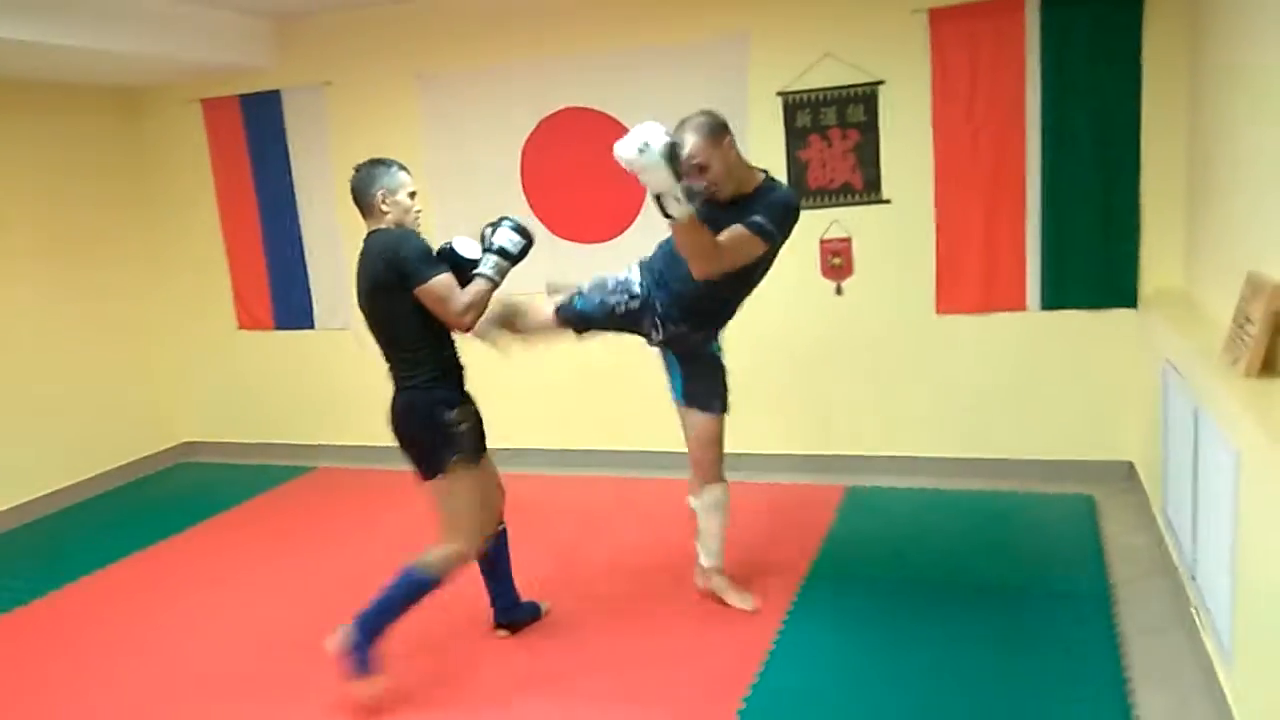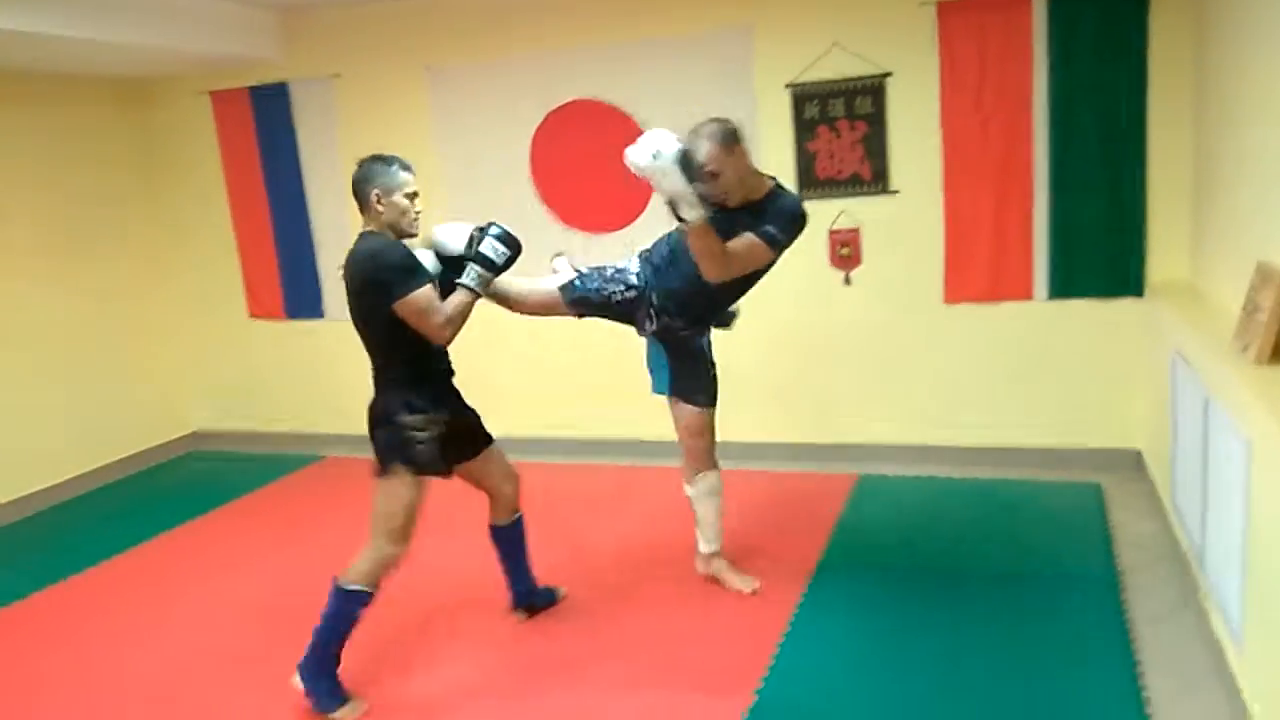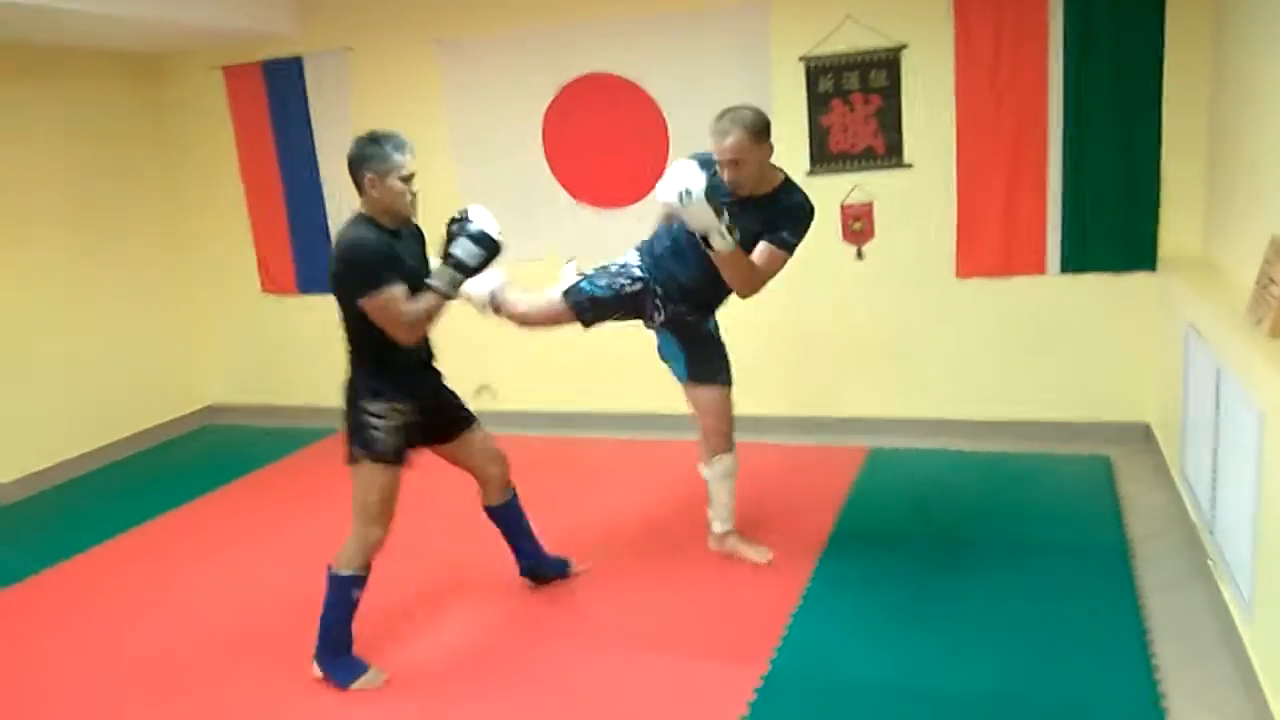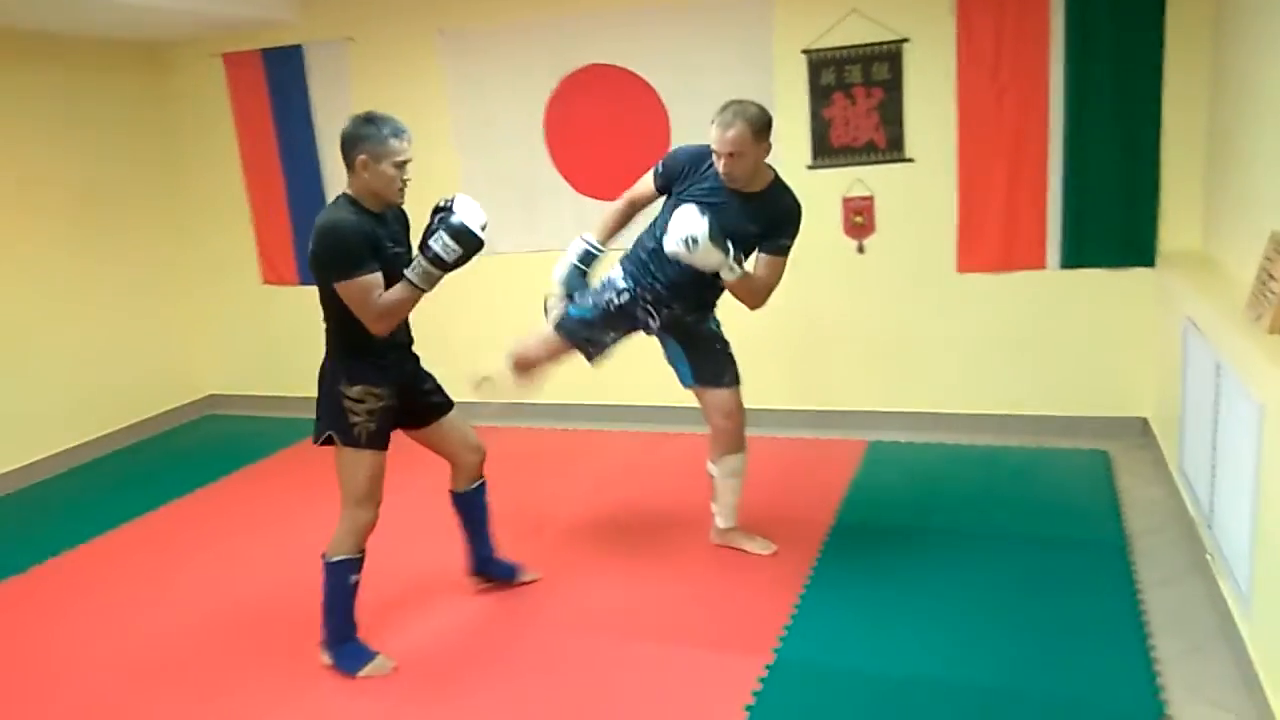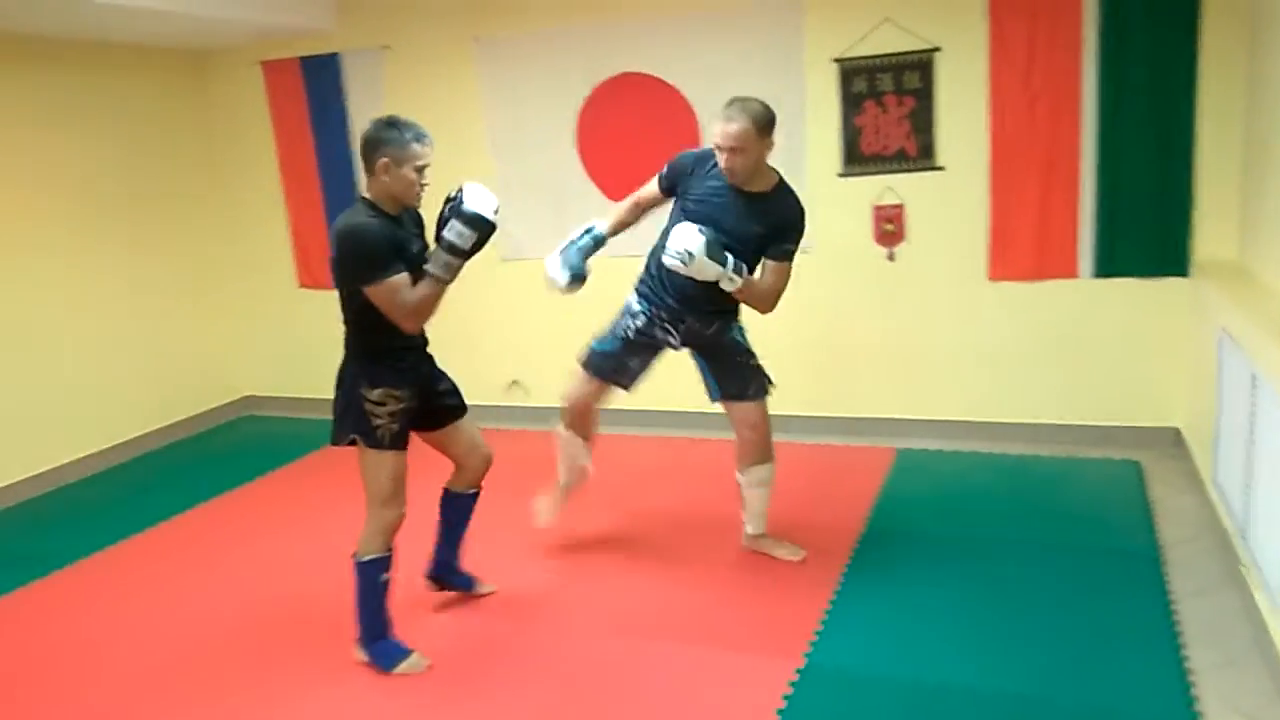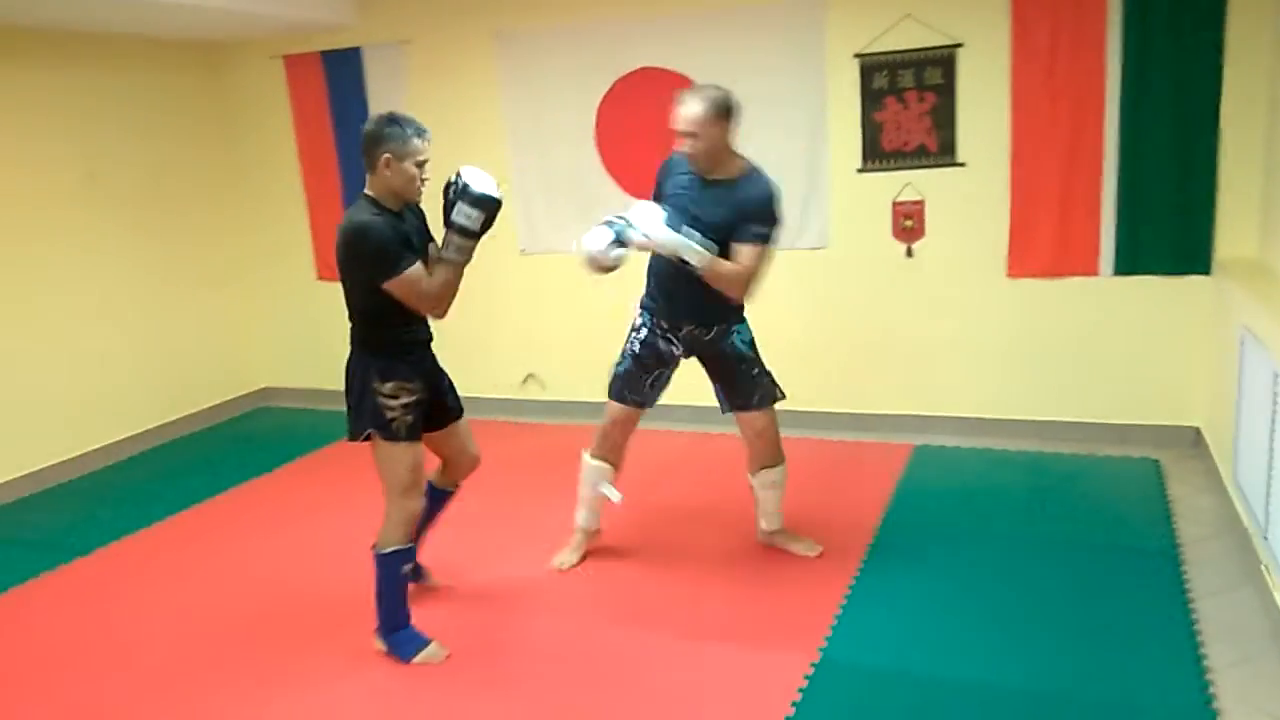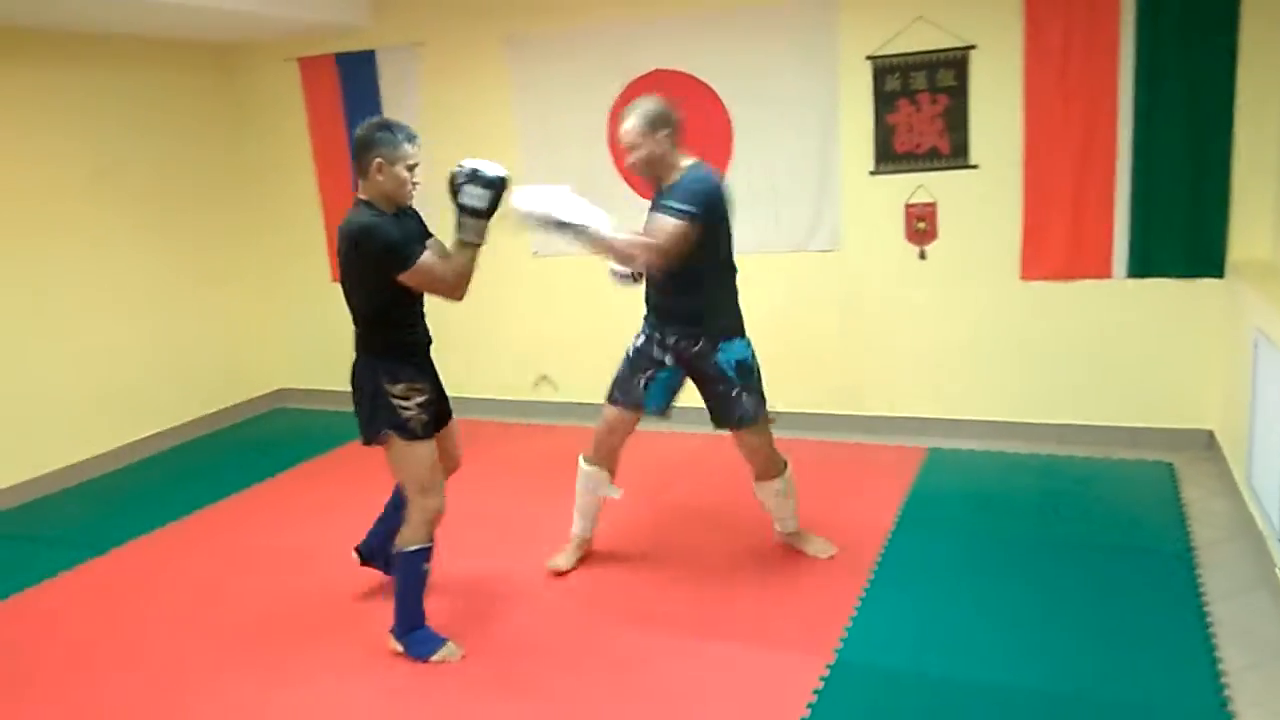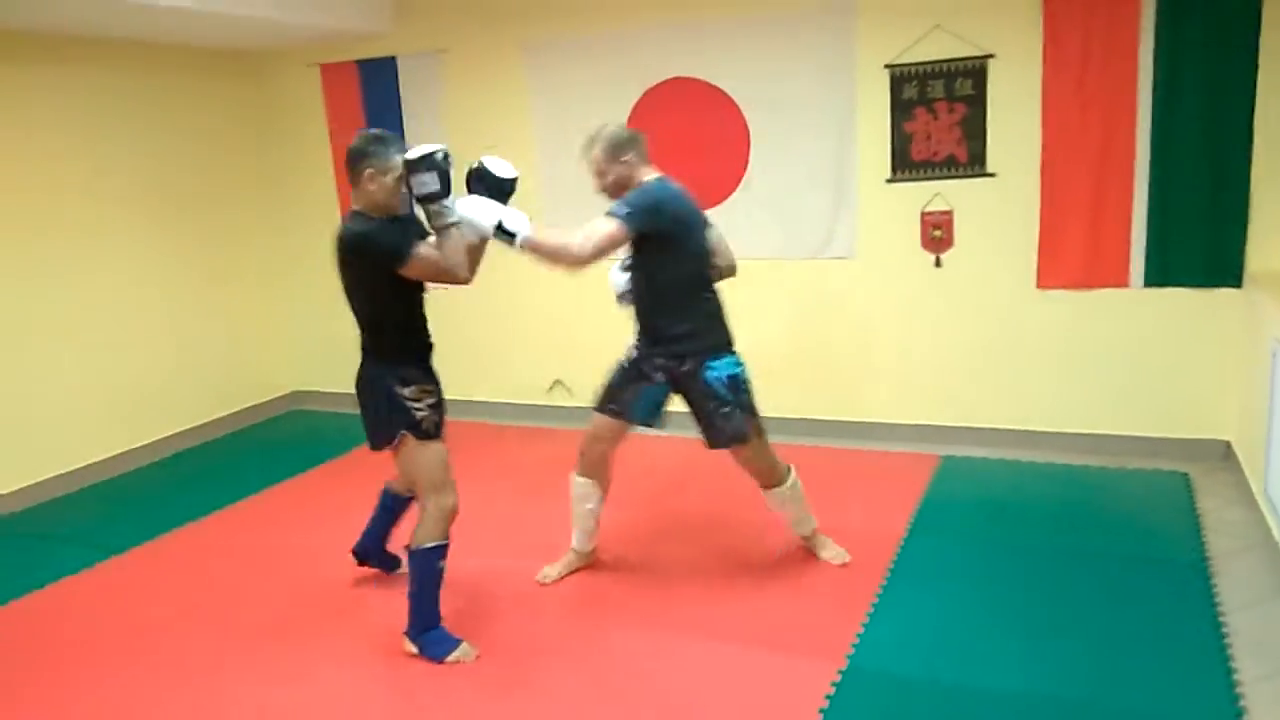
dt=0.1s
person 1, frame 1
left shoulder: (382, 254)
right shoulder: (402, 247)
right elbow: (460, 314)
left wrist: (463, 265)
right wrist: (495, 261)
left hip: (434, 398)
right hip: (433, 405)
left knee: (491, 500)
right knee: (465, 542)
left ankle: (509, 609)
right ankle: (361, 636)
person 1, frame 2
left shoulder: (382, 255)
right shoulder: (383, 256)
left elbow: (423, 321)
right elbow: (440, 328)
left wrist: (454, 272)
right wrist: (480, 272)
left hip: (435, 401)
right hip: (408, 412)
left knee: (506, 486)
right knee: (386, 549)
left ankle: (526, 594)
right ankle: (318, 670)
person 1, frame 3
left shoulder: (405, 231)
right shoulder: (360, 247)
left elbow: (421, 301)
right elbow: (407, 329)
left wrist: (458, 257)
right wrist: (457, 268)
left hip: (423, 383)
right hip: (381, 398)
left knee: (494, 467)
right knee: (370, 532)
left ankle: (535, 564)
right ankle: (331, 653)
person 1, frame 4
left shoulder: (390, 214)
right shoulder: (340, 229)
right elbow: (379, 318)
left wrist: (437, 252)
right wrist: (433, 264)
left hip: (400, 367)
right hip: (357, 382)
left knee: (469, 454)
right knee: (360, 516)
left ankle: (487, 563)
right ankle: (338, 641)
person 1, frame 5
left shoulder: (405, 216)
right shoulder: (361, 232)
left elbow: (419, 286)
right elbow: (411, 313)
left wrist: (452, 247)
right wrist: (453, 254)
left hip: (415, 367)
right hip: (374, 383)
left knee: (475, 459)
right knee: (386, 513)
left ankle: (445, 567)
right ankle: (374, 640)
person 1, frame 6
left shoulder: (406, 212)
right shoulder: (368, 230)
left elbow: (430, 277)
right elbow: (435, 303)
left wrist: (460, 230)
right wrist: (462, 236)
left hip: (418, 363)
right hip: (384, 377)
left knee: (463, 459)
right knee: (405, 505)
left ankle: (406, 558)
right ankle: (393, 630)
person 1, frame 7
left shoulder: (399, 215)
right shoulder: (371, 230)
left elbow: (445, 271)
right elbow: (454, 285)
left wrist: (473, 212)
right wrist: (473, 220)
left hip: (409, 366)
right hip: (389, 377)
left knee: (441, 463)
right knee: (426, 502)
left ankle: (379, 547)
right ankle: (409, 629)
person 1, frame 8
left shoulder: (399, 221)
right shoulder: (366, 236)
left elbow: (455, 264)
right elbow: (456, 270)
left wrist: (469, 211)
right wrist: (435, 201)
left hip: (411, 370)
right hip: (394, 379)
left knee: (420, 474)
right knee: (441, 501)
left ankle: (371, 547)
right ankle: (423, 630)
person 2, frame 1
left shoulder: (777, 203)
right shoulder: (703, 181)
left elbow: (707, 263)
left wrist: (669, 192)
left hip: (693, 331)
right hip: (646, 288)
left knee: (706, 452)
right knee: (542, 317)
left ankle: (711, 570)
right ankle: (492, 316)
person 2, frame 2
left shoulder: (785, 213)
right shoulder: (703, 184)
left elbow: (718, 269)
left wrist: (683, 199)
left hip: (684, 327)
right hip: (639, 283)
left knee: (698, 442)
right knee: (542, 300)
left ankle: (711, 557)
person 2, frame 3
left shoulder: (793, 209)
right shoulder: (703, 169)
left elbow: (747, 282)
left wrist: (713, 226)
left hip: (690, 310)
right hip: (644, 275)
left knee: (716, 419)
right knee: (537, 314)
left ankle: (722, 532)
right ankle: (492, 290)
person 2, frame 4
left shoulder: (782, 210)
right shoulder: (689, 161)
left elbow: (756, 296)
right elbow: (629, 202)
left wrist: (720, 262)
right wrist: (583, 252)
left hip: (689, 314)
right hip: (634, 284)
left knee: (729, 420)
right knee: (532, 356)
left ankle: (726, 527)
person 2, frame 5
left shoulder: (784, 211)
right shoulder: (694, 166)
left elbow: (766, 300)
right elbow: (638, 203)
left wrist: (724, 272)
right wrist: (588, 238)
left hip: (713, 321)
right hip: (652, 304)
left knee: (754, 425)
right knee: (579, 400)
left ankle: (756, 532)
right ankle: (565, 487)
person 2, frame 6
left shoulder: (756, 193)
right shoulder: (676, 168)
left elbow: (739, 287)
left wrist: (681, 246)
right wrist: (619, 230)
left hip: (719, 329)
right hip: (659, 316)
left knee: (762, 431)
right knee: (612, 427)
left ankle: (772, 528)
right ankle: (584, 530)
person 2, frame 7
left shoulder: (698, 186)
right shoulder: (667, 184)
left elbow: (649, 255)
left wrist: (573, 220)
right wrist: (626, 260)
left hip: (715, 340)
right hip: (661, 332)
left knee: (756, 444)
right knee: (607, 433)
left ankle: (790, 530)
right ankle: (581, 537)
person 2, frame 8
left shoulder: (652, 200)
right shoulder: (660, 197)
left elbow: (579, 253)
right elbow: (724, 264)
left wrist: (510, 229)
left hip: (702, 356)
right hip: (653, 349)
left knee: (755, 457)
right knee: (593, 444)
left ankle: (810, 534)
right ankle: (581, 547)
